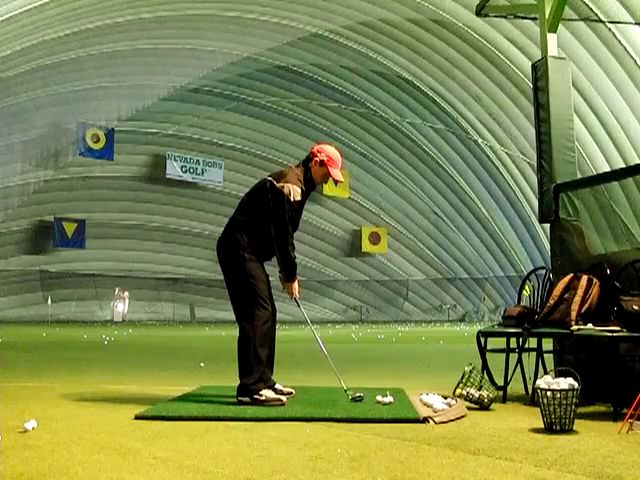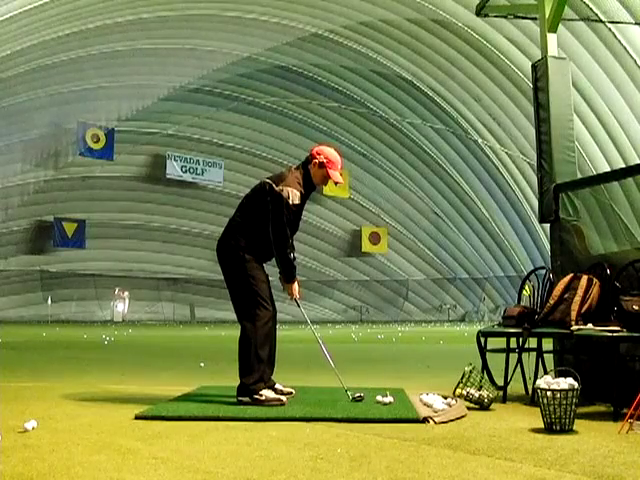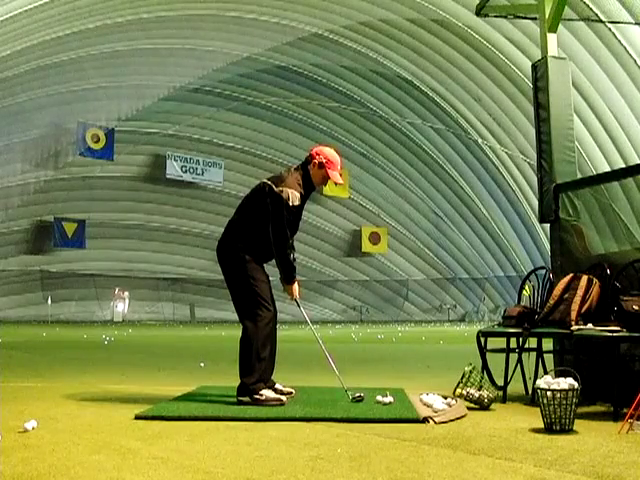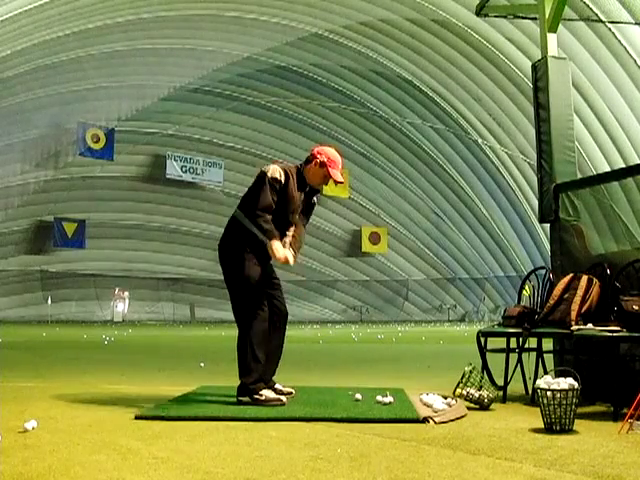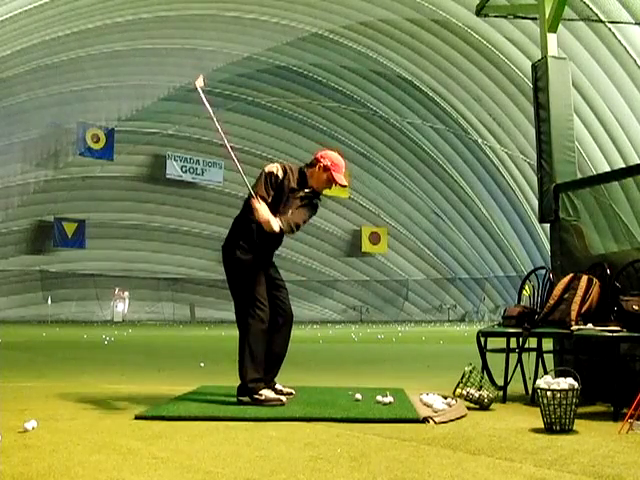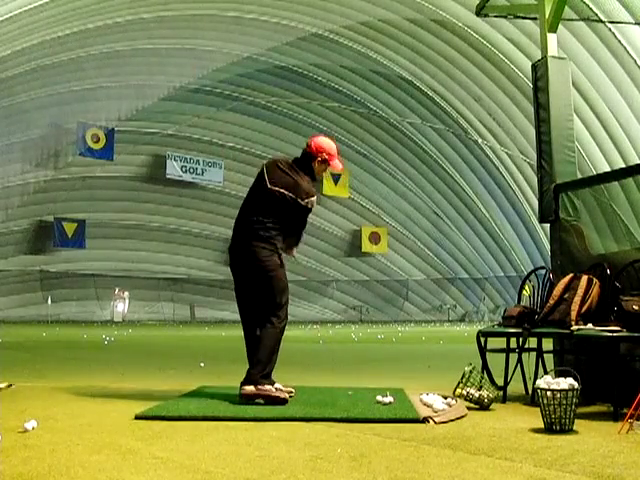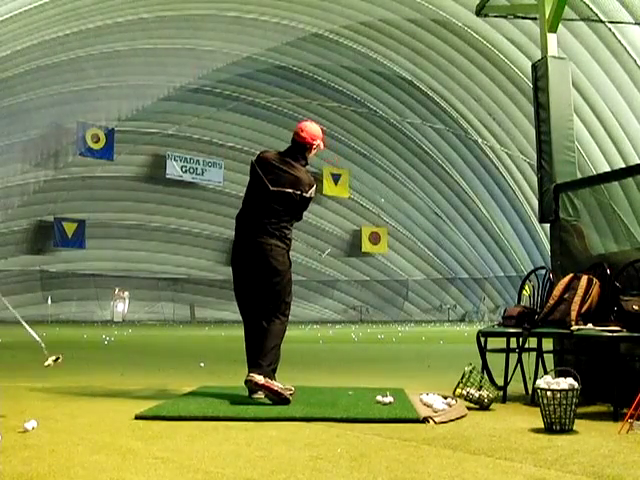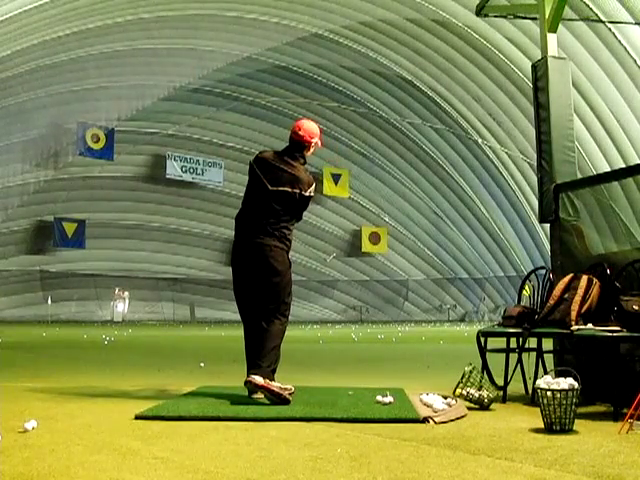
dt=0.4s
person 1, frame 1
left shoulder: (296, 183)
right shoulder: (290, 186)
left elbow: (284, 234)
right elbow: (281, 236)
left wrist: (287, 272)
right wrist: (290, 276)
left hip: (248, 251)
right hip: (239, 250)
left knee: (266, 314)
right knee: (256, 315)
left ankle: (262, 379)
right ankle: (250, 387)
person 1, frame 2
left shoulder: (296, 184)
right shoulder: (289, 188)
left elbow: (284, 236)
right elbow: (279, 238)
left wrist: (288, 273)
right wrist: (290, 277)
left hip: (247, 252)
right hip: (239, 251)
left knee: (267, 314)
right knee: (258, 315)
left ankle: (262, 380)
right ankle: (250, 387)
person 1, frame 3
left shoulder: (297, 186)
right shoulder: (289, 189)
left elbow: (285, 237)
right elbow: (280, 239)
left wrist: (290, 275)
right wrist: (290, 279)
left hip: (247, 253)
right hip: (239, 252)
left knee: (267, 315)
right knee: (259, 315)
left ankle: (263, 380)
right ankle: (251, 387)
person 1, frame 4
left shoulder: (309, 196)
right shoulder: (278, 174)
left elbow: (297, 227)
right elbow: (260, 213)
left wrist: (288, 248)
right wrist: (273, 242)
left hip: (260, 254)
right hip: (239, 249)
left knee: (277, 314)
right knee: (255, 315)
left ankle: (264, 379)
right ankle: (250, 387)
person 1, frame 5
left shoulder: (311, 200)
right shoulder: (279, 173)
left elbow: (293, 221)
right elbow: (254, 201)
left wrist: (275, 222)
right wrist: (261, 212)
left hip: (264, 257)
right hip: (241, 250)
left knee: (282, 316)
right knee: (257, 316)
left ankle: (265, 380)
right ankle: (250, 386)
person 1, frame 6
left shoulder: (275, 165)
right shoulder: (306, 193)
right elbow: (294, 229)
right wrist: (290, 245)
left hip: (241, 247)
right hip: (263, 250)
left knee: (255, 317)
right knee: (275, 316)
left ankle: (260, 379)
right ankle: (256, 381)
person 1, frame 7
left shoulder: (263, 160)
right shoulder: (307, 183)
left hip: (243, 244)
right hip: (272, 249)
left knee: (253, 315)
right knee: (277, 313)
left ankle: (258, 377)
right ankle: (262, 373)
person 1, frame 8
left shoulder: (261, 160)
right shoulder: (306, 181)
right elbow: (295, 216)
left hip: (243, 245)
right hip: (273, 250)
left knee: (252, 315)
right knee: (277, 314)
left ankle: (256, 377)
right ankle: (262, 374)
